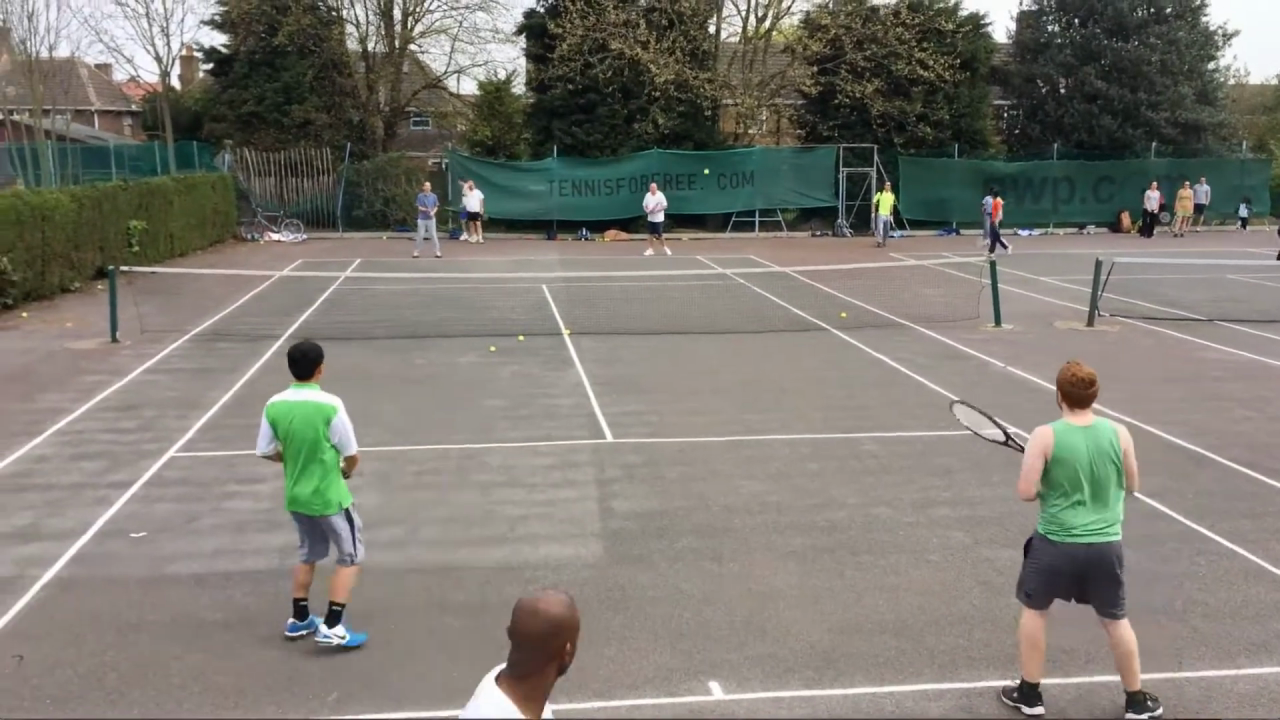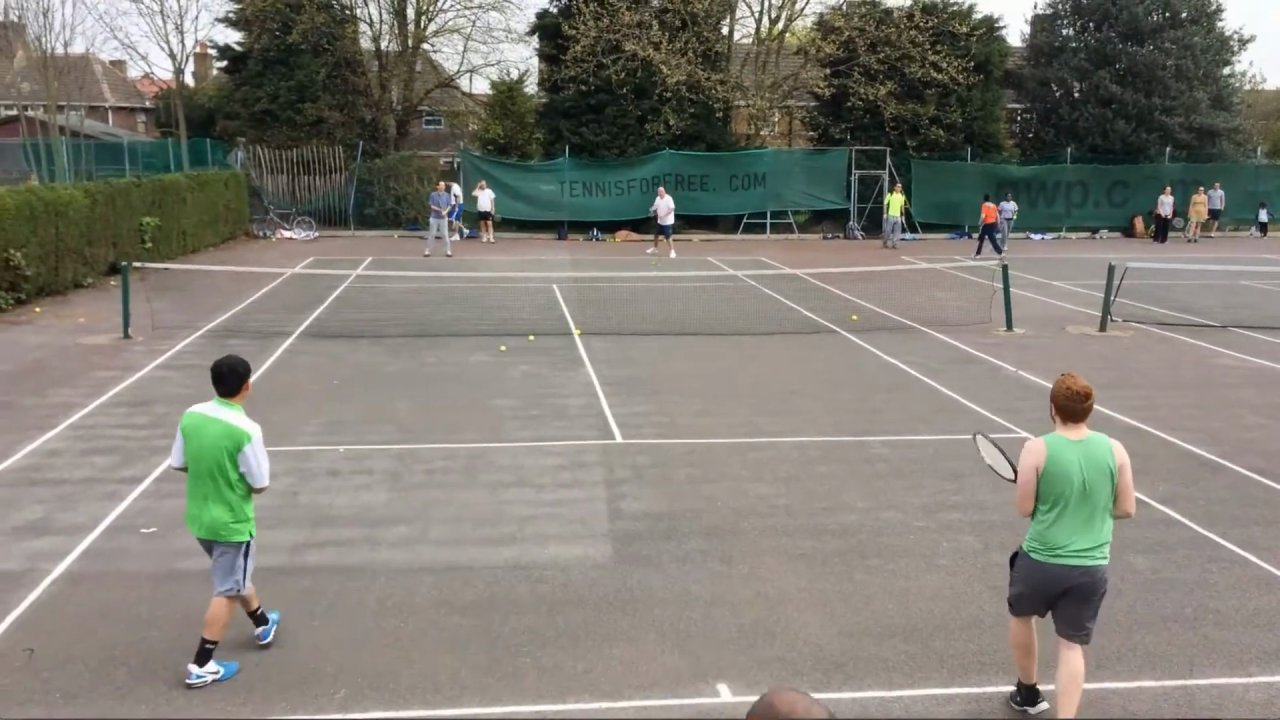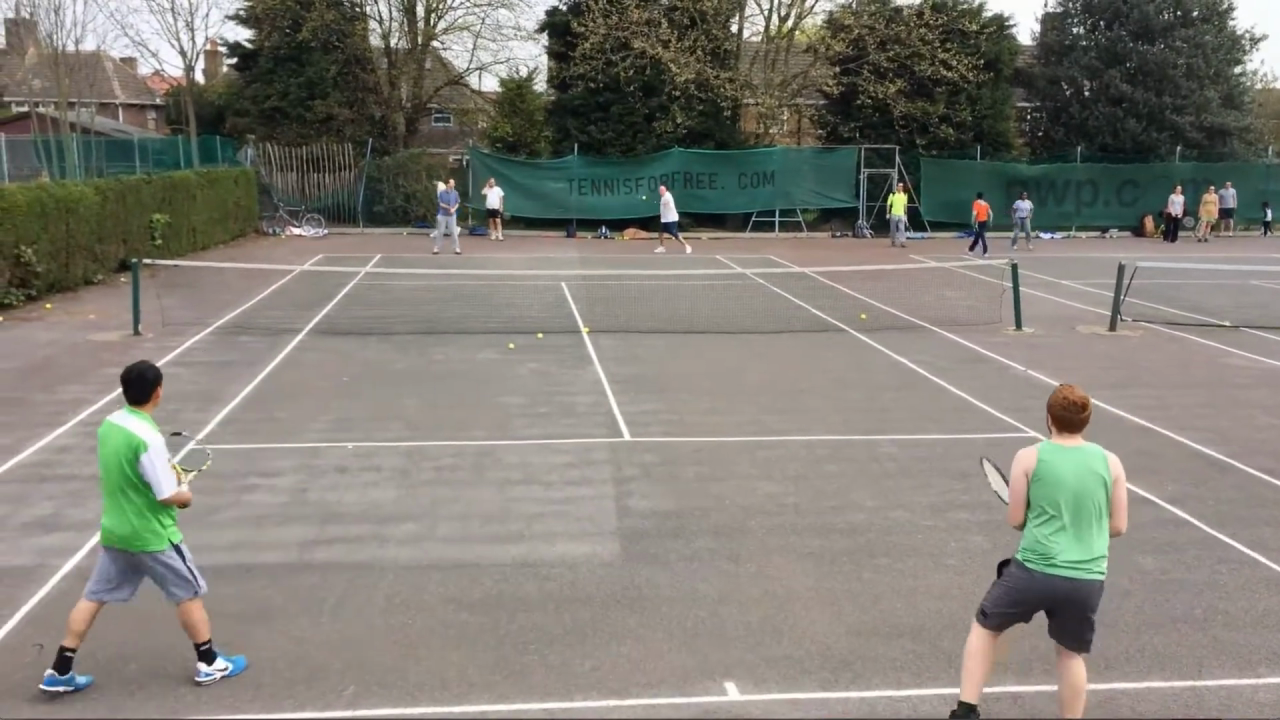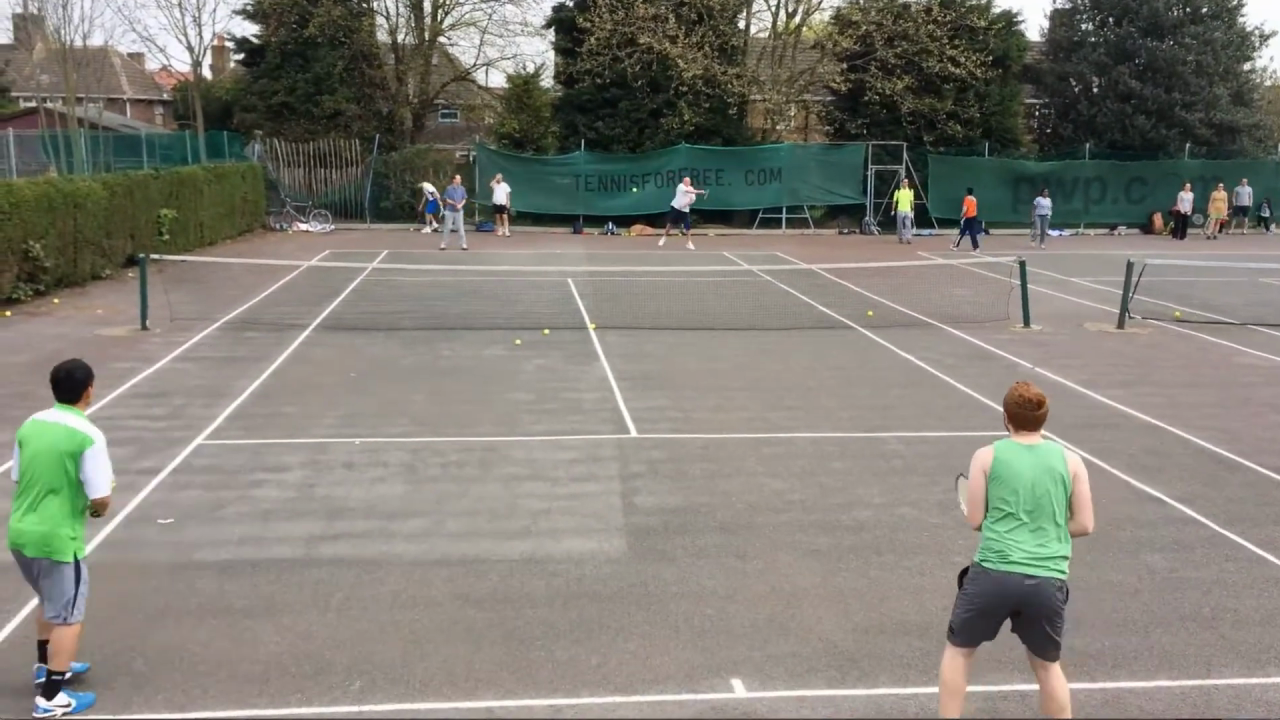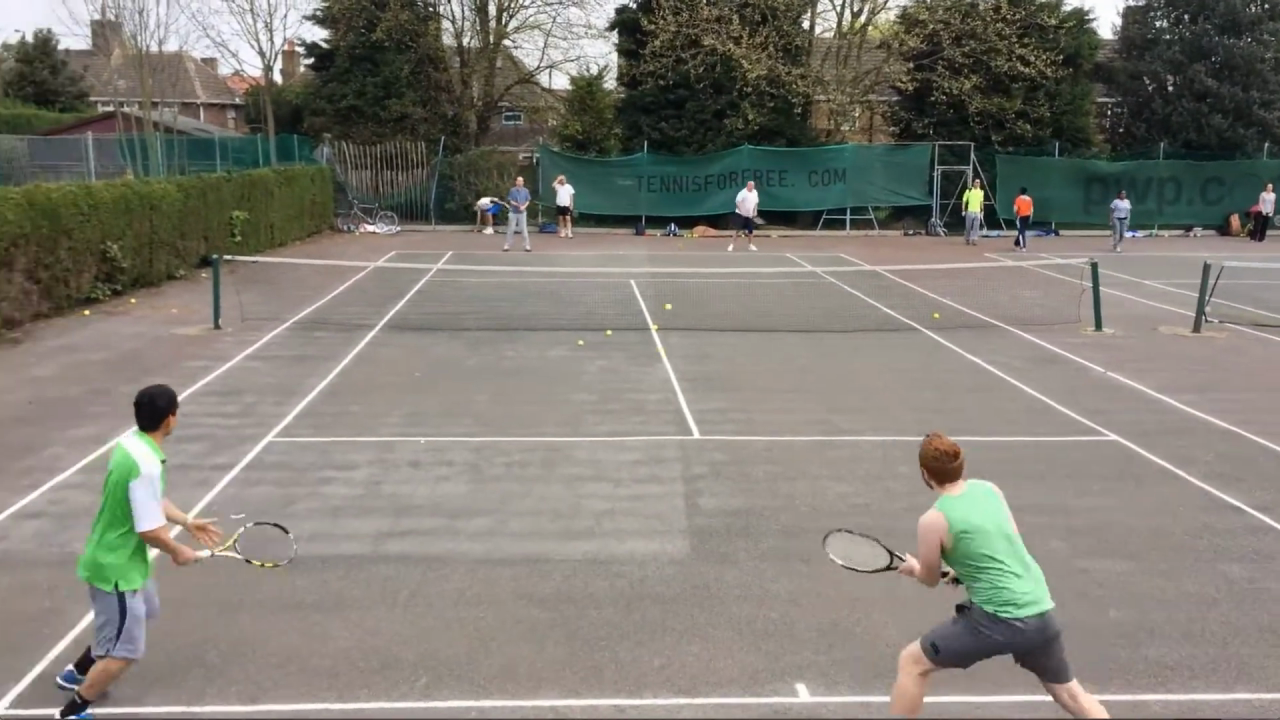
dt=0.5s
person 1, frame 1
left shoulder: (273, 405)
right shoulder: (330, 405)
left elbow: (266, 451)
right elbow: (351, 453)
right wrist: (346, 470)
left hip: (297, 497)
right hip: (330, 499)
left knee: (308, 556)
right knee: (349, 559)
left ankle: (299, 619)
right ankle: (332, 626)
person 1, frame 2
left shoulder: (190, 416)
right shoulder: (246, 430)
left elbow: (179, 464)
right elbow: (260, 484)
left hip: (199, 518)
right hip: (231, 523)
left knee: (233, 576)
right knee: (227, 590)
left ankle: (262, 624)
right ankle: (201, 665)
person 1, frame 3
left shoulder: (109, 424)
right shoulder: (148, 438)
right elbow: (169, 497)
right wrist: (183, 493)
left hip: (114, 531)
right hip: (151, 534)
left knee: (96, 596)
right knee: (189, 593)
left ankle: (59, 672)
right ankle: (209, 663)
person 1, frame 4
left shoulder: (31, 424)
right shoulder: (89, 436)
left elbow: (20, 478)
right elbow: (100, 498)
right wrist: (99, 508)
left hip: (21, 533)
right hip: (56, 541)
left knee: (53, 599)
right knee: (69, 618)
left ankle: (46, 666)
person 1, frame 5
left shoulder: (128, 443)
right shoulder: (146, 465)
right elbow: (149, 530)
left wrist: (189, 522)
right wrist: (178, 551)
left hip: (105, 554)
right hip: (116, 568)
left knee: (130, 615)
right knee: (122, 651)
left ankle: (79, 671)
person 2, frame 1
left shoulder: (1045, 436)
right shoulder: (1120, 433)
left elbow: (1025, 491)
right elbow: (1130, 486)
left hip: (1055, 543)
right hip: (1105, 544)
left knee: (1033, 610)
right knee: (1115, 620)
person 2, frame 2
left shoulder: (1037, 449)
right shoulder: (1114, 450)
left elbow: (1024, 509)
right elbow: (1127, 508)
left hip: (1041, 560)
right hip: (1091, 567)
left knee: (1020, 616)
right knee: (1071, 646)
person 2, frame 3
left shoulder: (1029, 457)
right shoulder: (1110, 462)
left elbow: (1016, 520)
right elbow: (1118, 526)
left hip: (1033, 570)
right hip: (1087, 580)
left knee: (984, 628)
right knee: (1071, 655)
person 2, frame 4
left shoulder: (987, 456)
right shoulder: (1070, 460)
left elbow: (976, 520)
right elbow: (1085, 525)
left hip: (994, 572)
right hip: (1048, 580)
left knee: (957, 650)
right knee: (1047, 667)
person 2, frame 5
left shoulder: (933, 520)
right shoulder: (988, 489)
left elbow: (929, 579)
left wrist: (913, 568)
left hip: (999, 618)
right hip: (1041, 612)
left knee: (912, 662)
right knee: (1066, 691)
